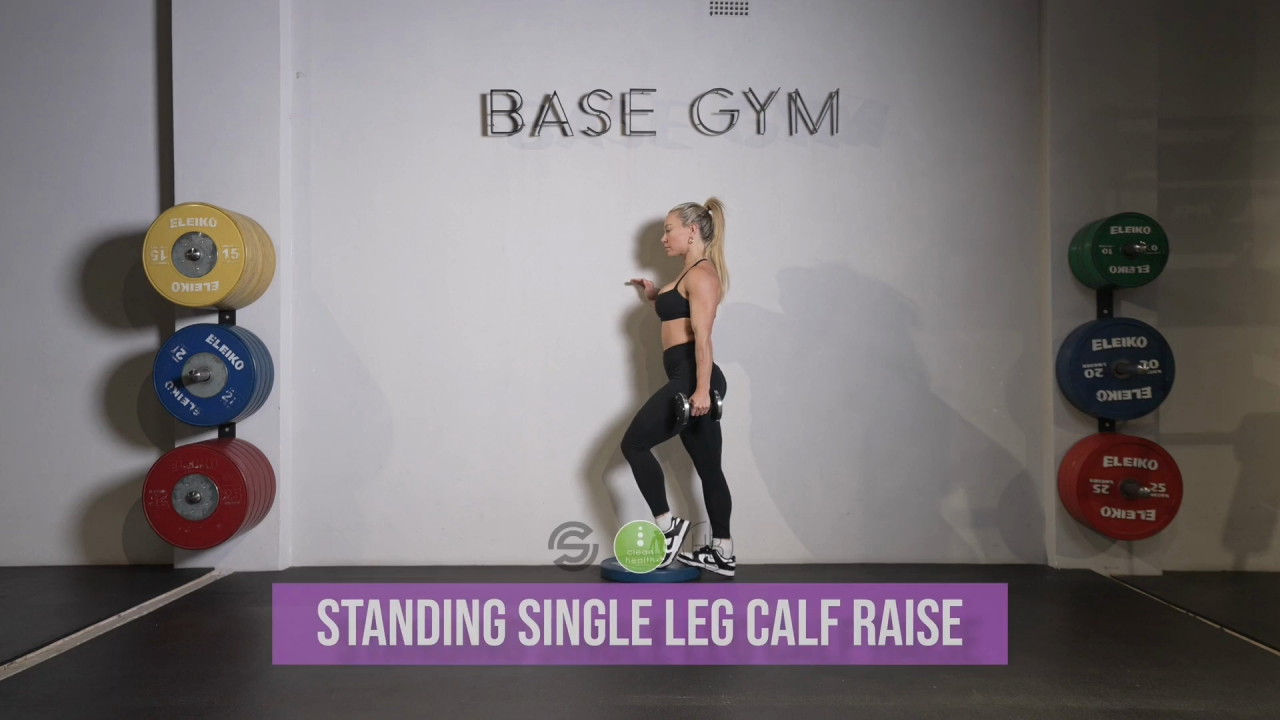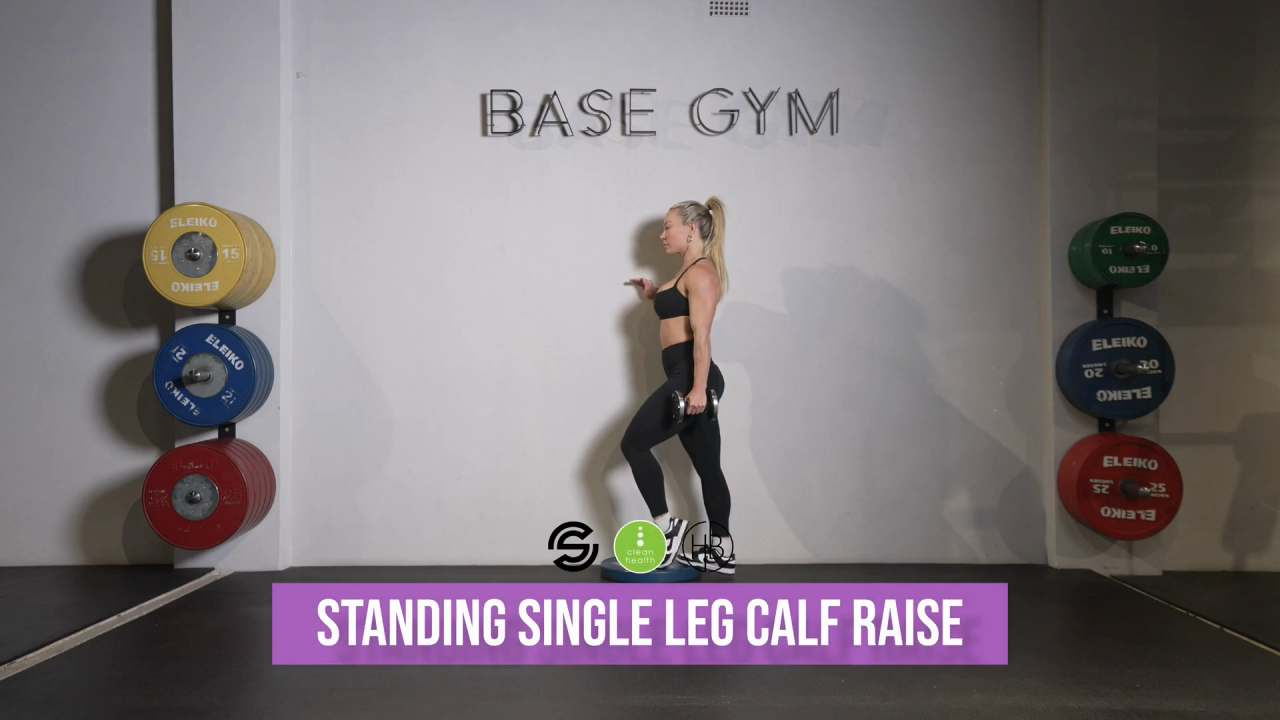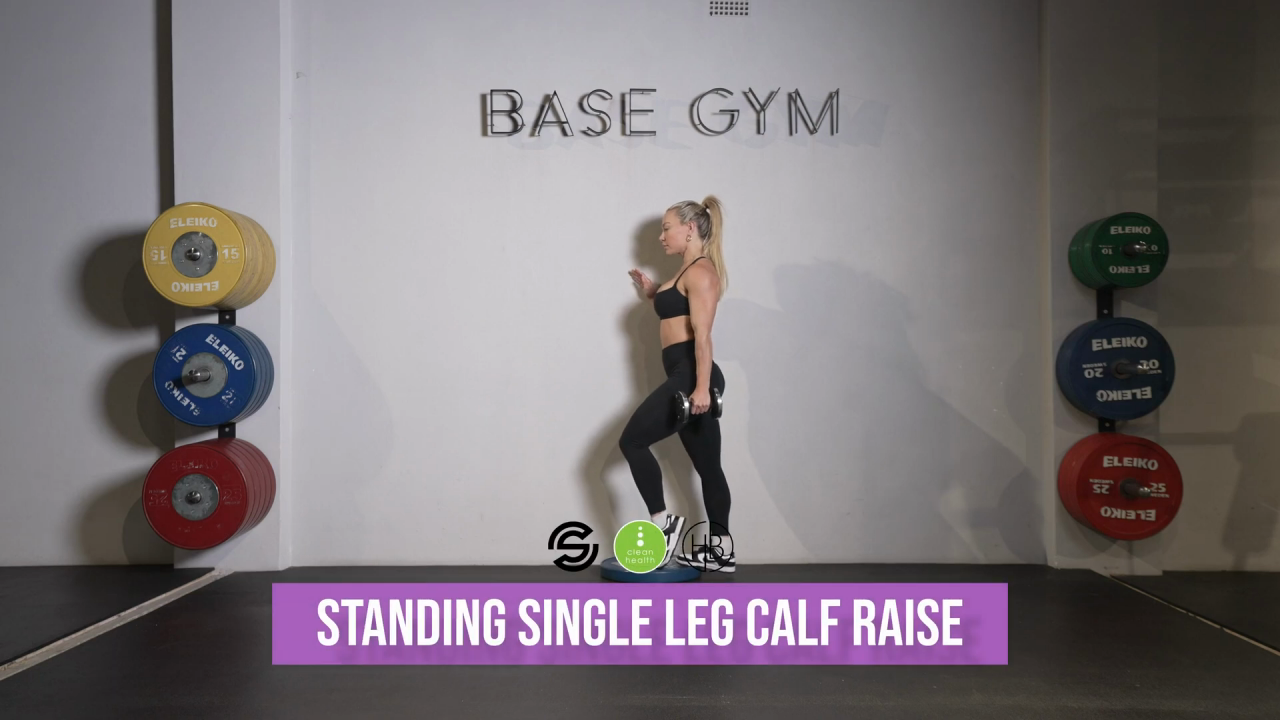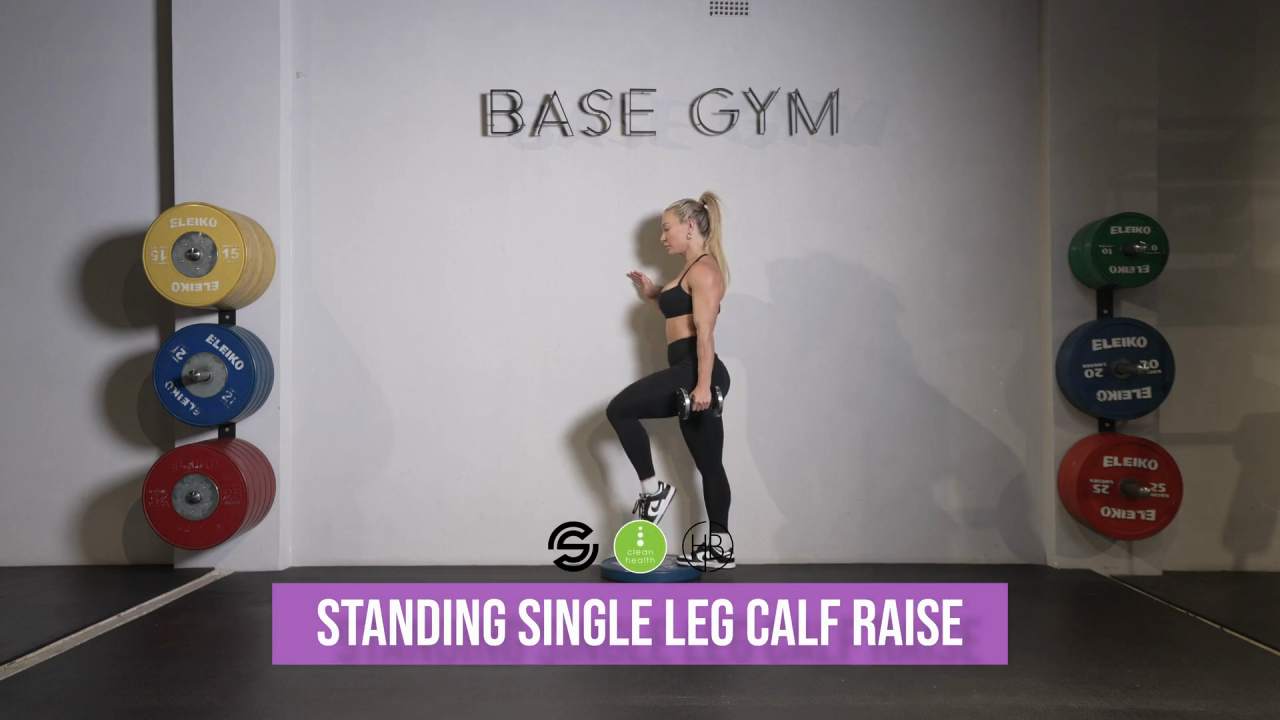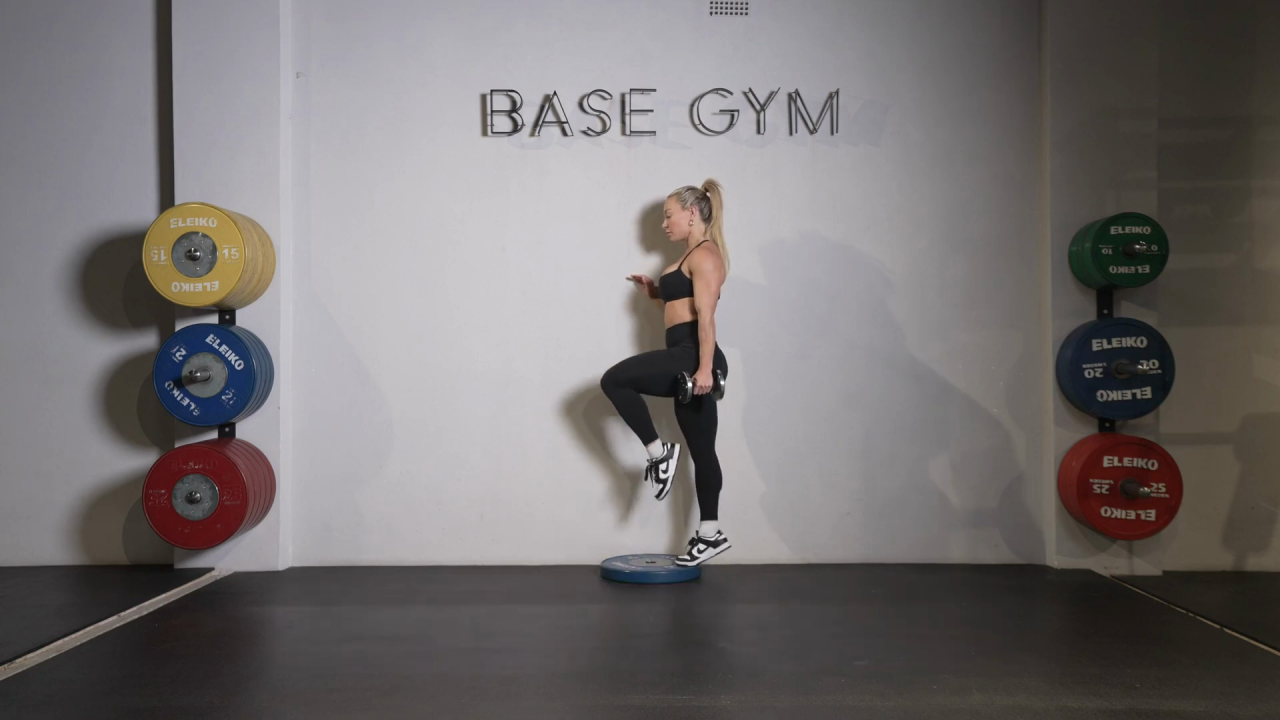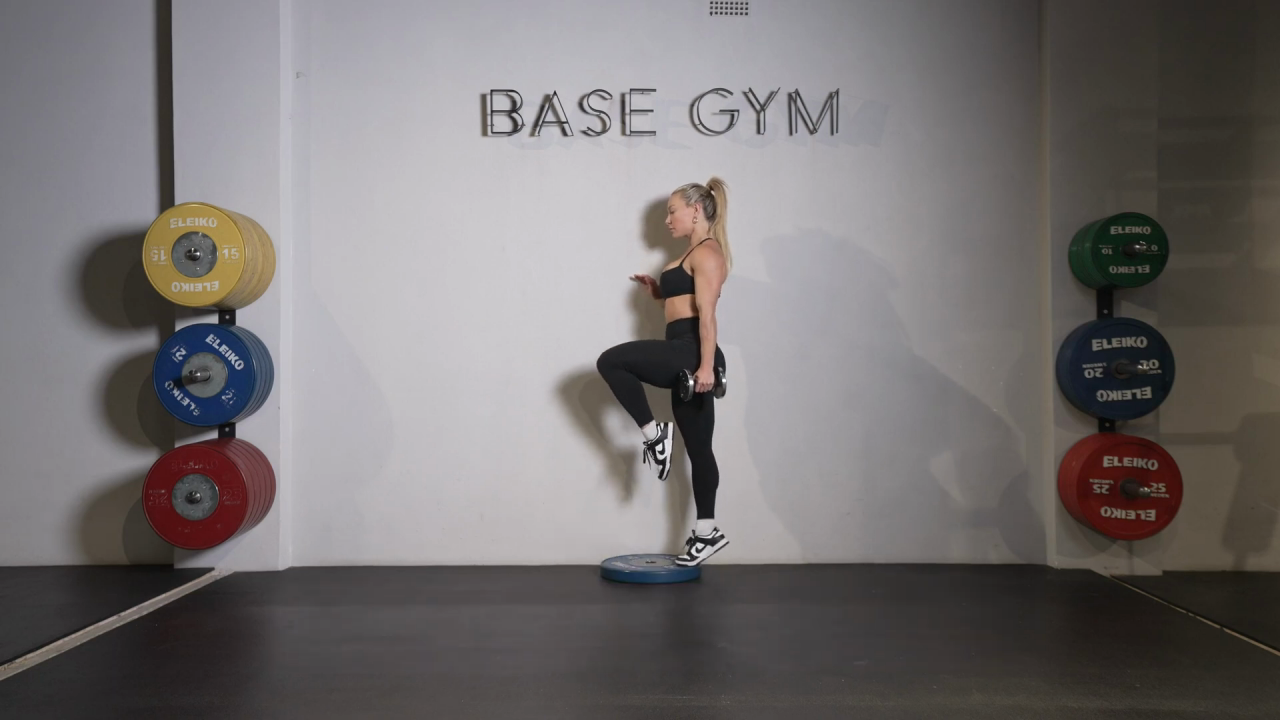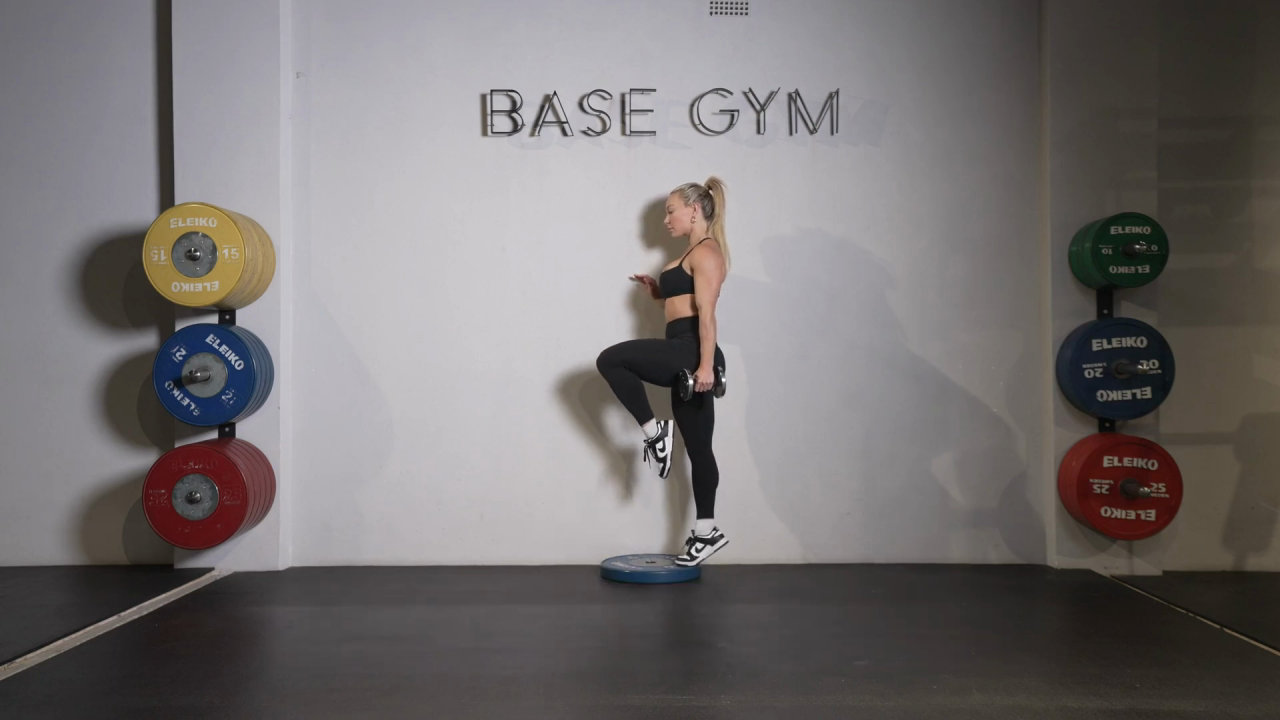
dt=0.7s
person 1, frame 1
left shoulder: (701, 273)
right shoulder: (692, 274)
left elbow: (703, 336)
left wrist: (702, 388)
right wrist: (657, 297)
left hip: (692, 378)
right hip: (690, 379)
left knee: (634, 443)
right knee: (708, 467)
left ankle: (667, 526)
right ankle: (722, 553)
person 1, frame 2
left shoulder: (701, 272)
right shoulder: (691, 272)
left elbow: (702, 335)
left wrist: (698, 387)
right wrist: (656, 296)
left hip: (691, 376)
right hip: (688, 377)
left knee: (634, 444)
right knee: (707, 466)
left ankle: (666, 526)
right ankle: (720, 551)
person 1, frame 3
left shoulder: (701, 271)
right shoulder: (690, 272)
left elbow: (702, 334)
left wrist: (702, 386)
right wrist: (654, 293)
left hip: (691, 376)
right hip: (688, 377)
left knee: (632, 441)
right knee: (707, 466)
left ankle: (663, 522)
right ankle: (720, 550)
person 1, frame 4
left shoulder: (704, 269)
right shoulder: (693, 269)
left elbow: (704, 332)
left wrist: (703, 384)
right wrist: (655, 295)
left hip: (695, 371)
right hip: (690, 373)
left knee: (620, 410)
right knee: (708, 464)
left ankle: (653, 489)
right ankle: (720, 548)
person 1, frame 5
left shoulder: (705, 255)
right shoulder: (693, 257)
left elbow: (706, 316)
left wrist: (705, 368)
right wrist: (656, 292)
left hip: (693, 358)
right hip: (687, 359)
left knee: (615, 380)
right knee: (701, 450)
left ankle: (659, 452)
right ankle: (710, 533)
person 1, frame 6
left shoulder: (707, 253)
right shoulder: (695, 254)
left elbow: (707, 313)
left wrist: (707, 366)
right wrist: (659, 291)
left hip: (691, 353)
right hip: (685, 357)
left knee: (611, 361)
right knee: (697, 448)
left ankle: (654, 434)
right ankle: (707, 532)
person 1, frame 7
left shoulder: (706, 252)
right shoulder: (694, 254)
left elbow: (707, 313)
left wrist: (707, 364)
right wrist: (658, 291)
left hip: (691, 352)
right hip: (684, 356)
left knee: (611, 360)
right knee: (697, 447)
left ankle: (655, 431)
right ankle: (706, 531)
